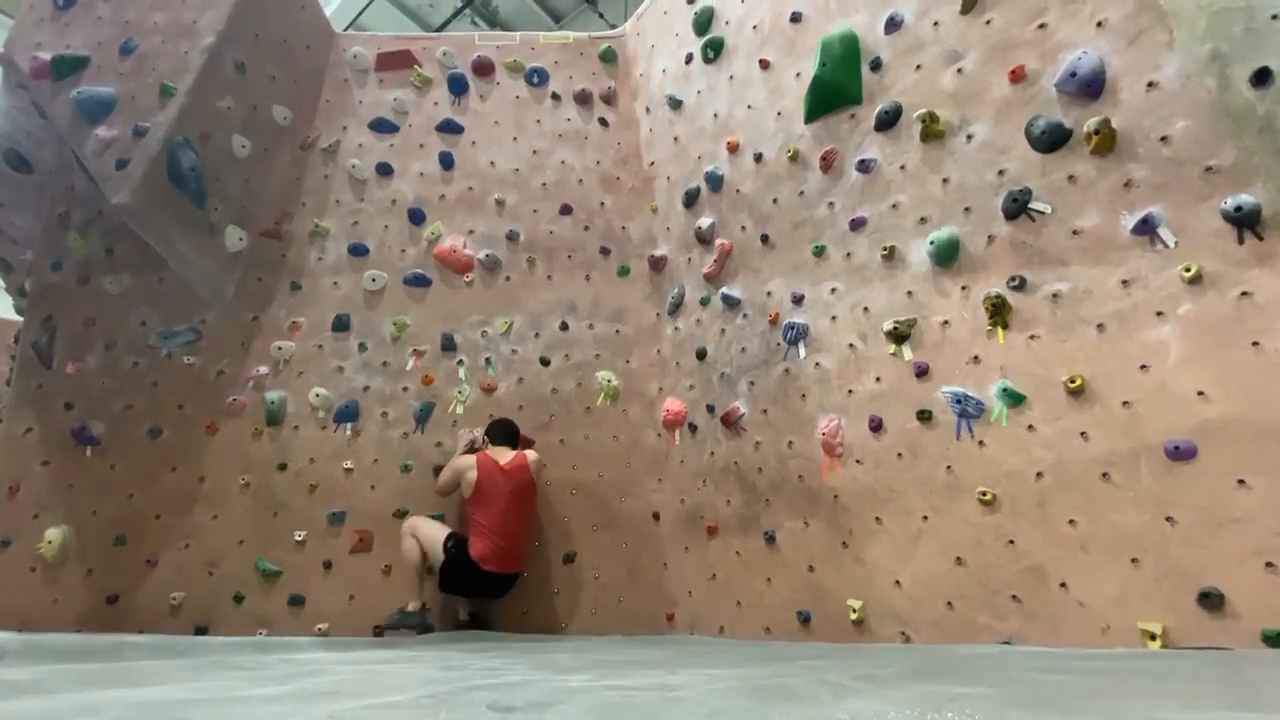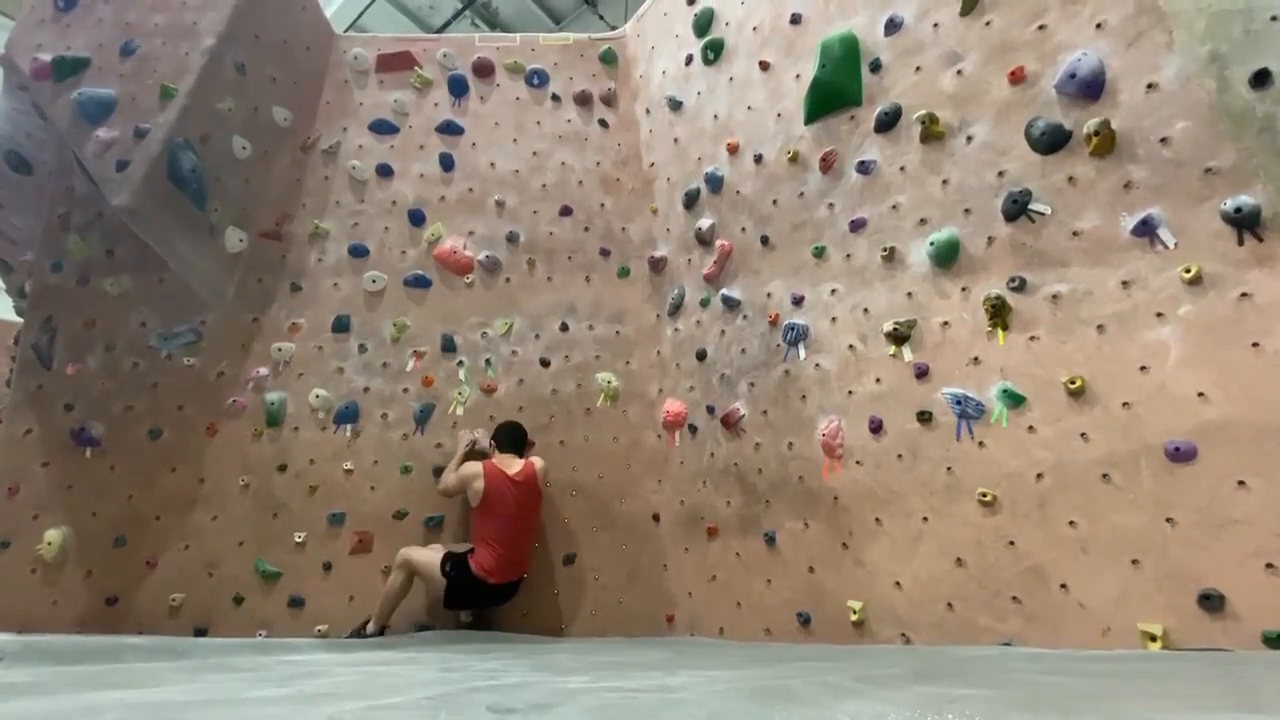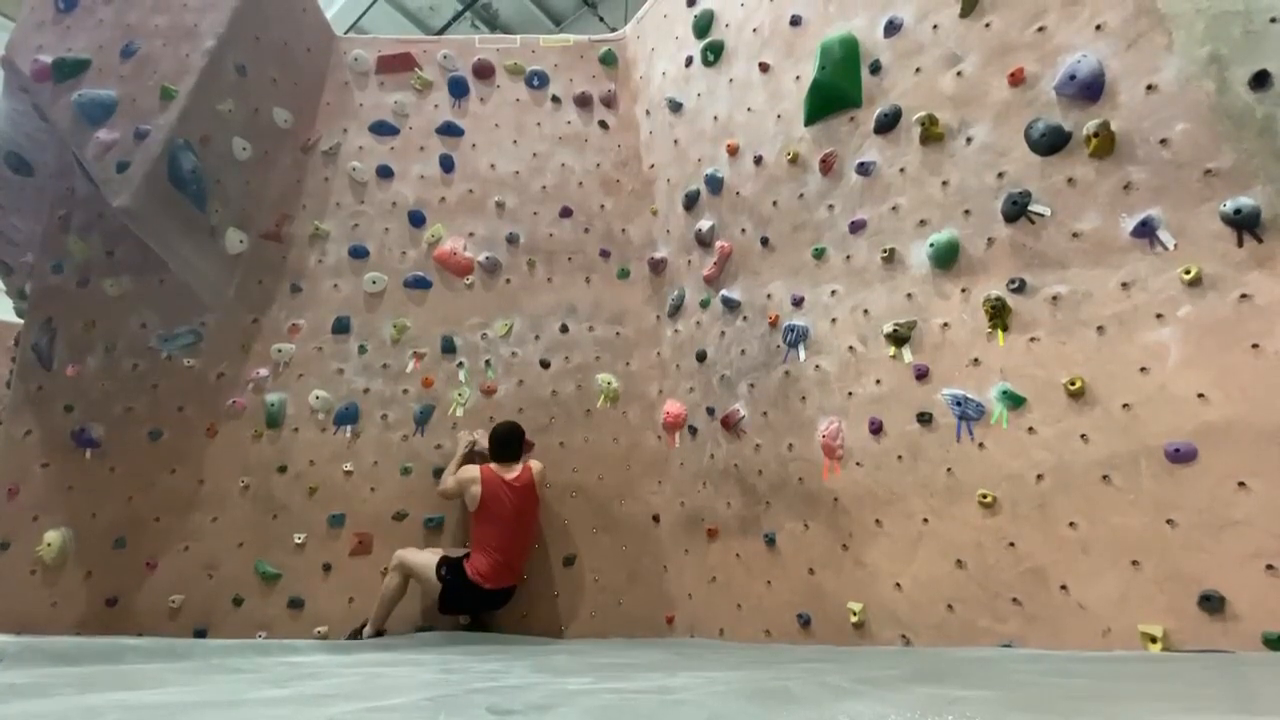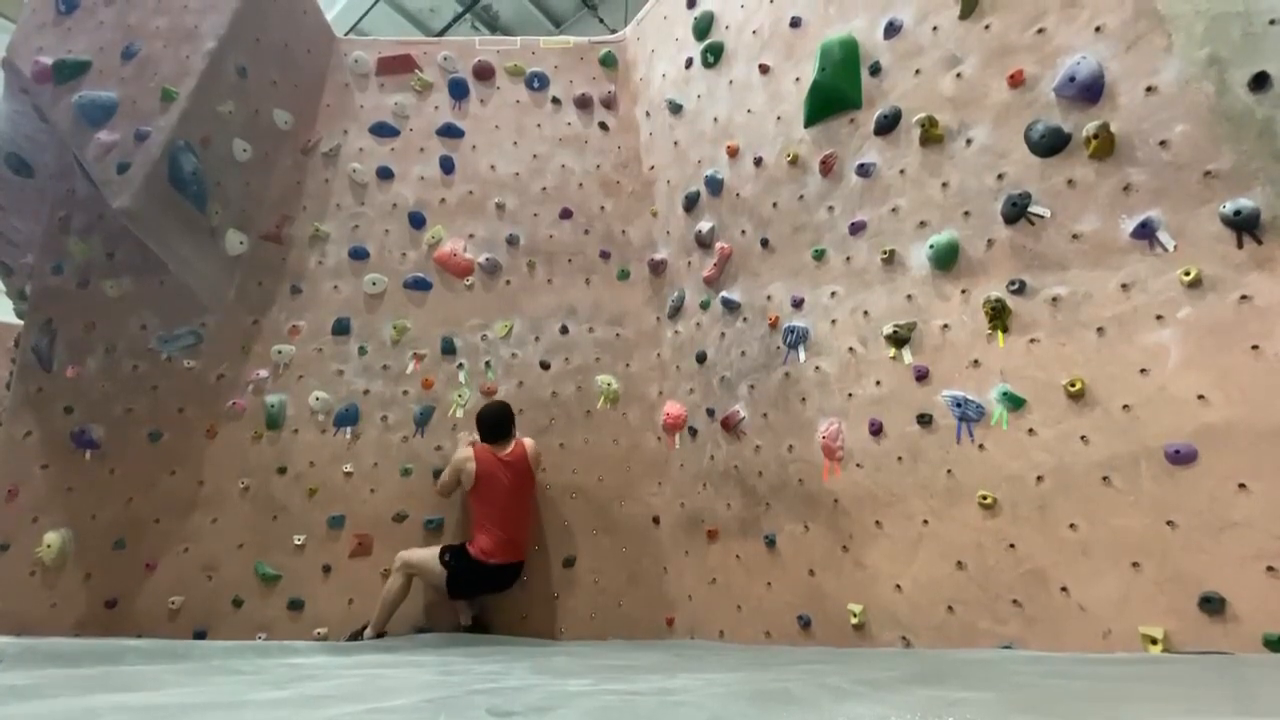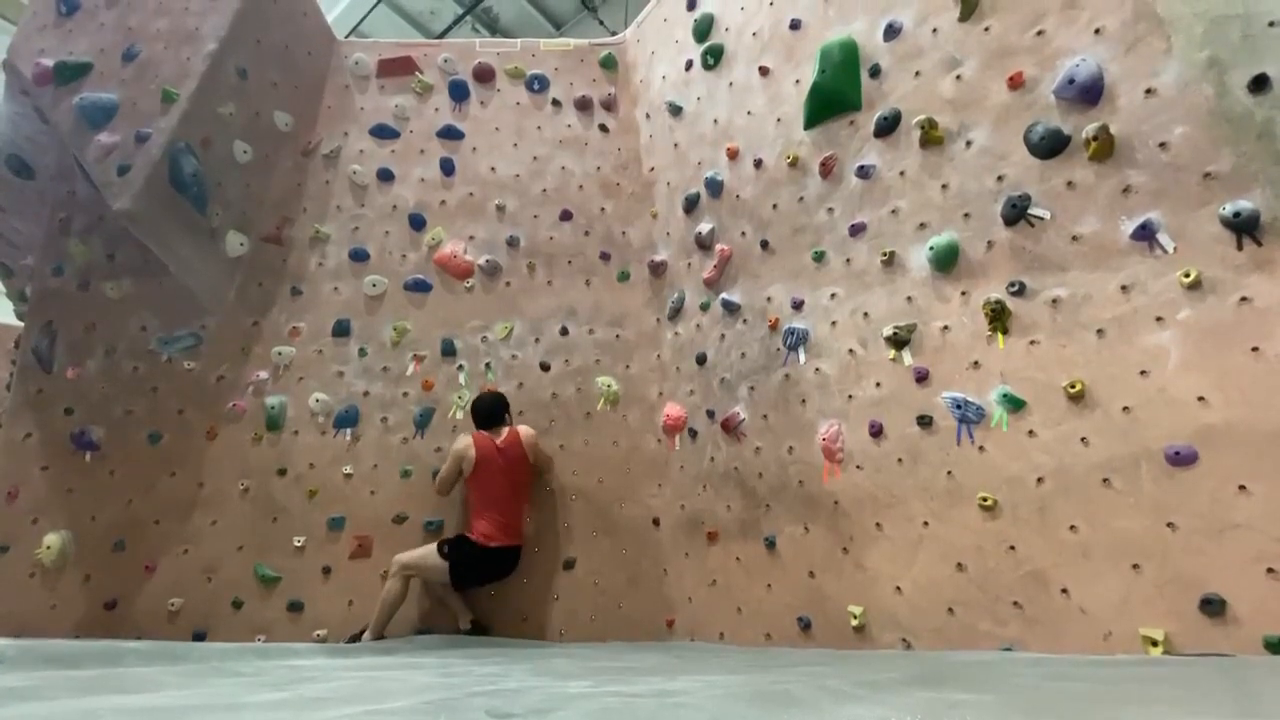
dt=0.3s
person 1, frame 1
left shoulder: (468, 463)
right shoulder: (532, 460)
left elbow: (441, 488)
left hip: (474, 569)
right hip: (506, 580)
left knee: (413, 525)
left ankle: (414, 608)
right ankle: (475, 616)
person 1, frame 2
left shoulder: (474, 471)
right shoulder: (538, 468)
left elbow: (444, 487)
left wrist: (462, 451)
right wrist: (486, 453)
left hip: (480, 583)
right hip: (510, 586)
left knee: (406, 557)
right knee: (434, 551)
left ankle: (373, 630)
right ankle: (470, 621)
person 1, frame 3
left shoulder: (473, 476)
right shoulder: (536, 472)
left elbow: (444, 489)
left wrist: (461, 452)
right wrist: (486, 449)
left hip: (477, 588)
right hip: (506, 590)
left knee: (402, 559)
right knee: (433, 555)
left ankle: (369, 633)
right ankle: (469, 622)
person 1, frame 4
left shoulder: (467, 456)
right shoulder: (529, 449)
left elbow: (443, 490)
left hip: (482, 565)
right hip: (511, 568)
left knee: (404, 562)
right knee: (432, 561)
left ankle: (370, 634)
right ankle: (470, 623)
person 1, frame 5
left shoulder: (466, 445)
right shoulder: (524, 436)
left elbow: (441, 488)
right elbow: (546, 466)
left hip: (482, 551)
right hip: (510, 555)
left knee: (401, 565)
right knee: (428, 567)
left ankle: (370, 637)
right ankle: (469, 626)
